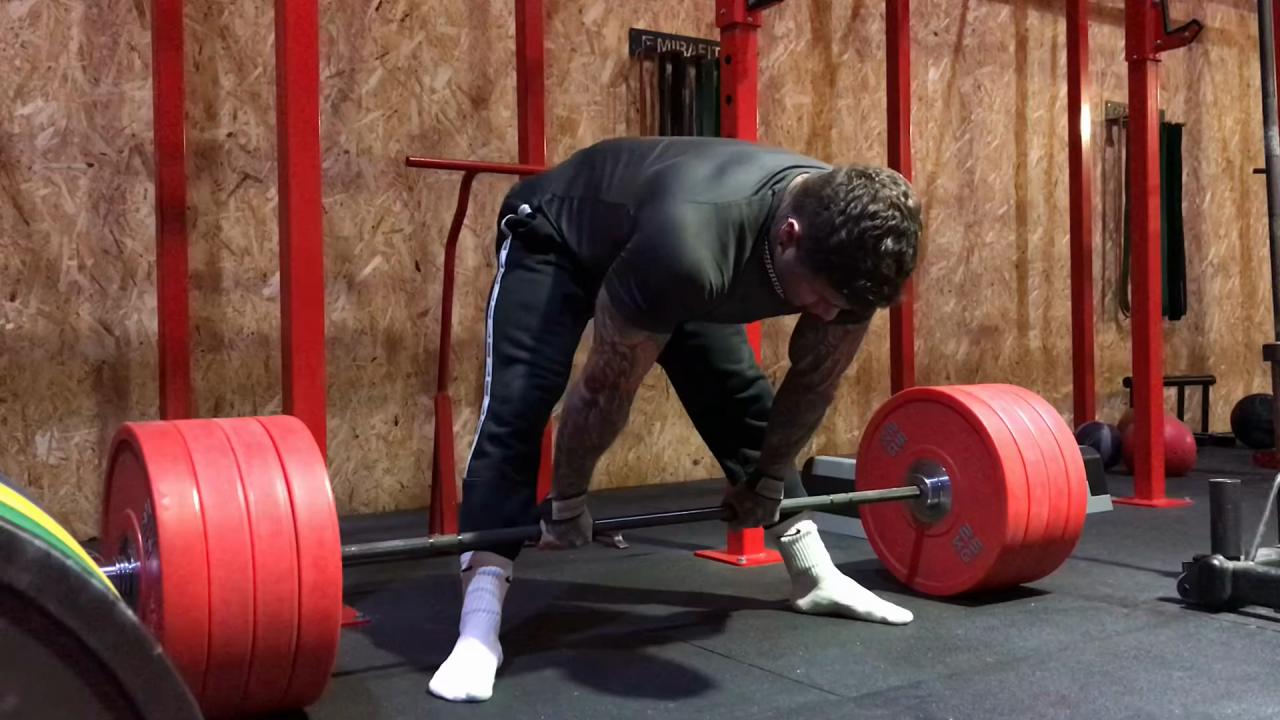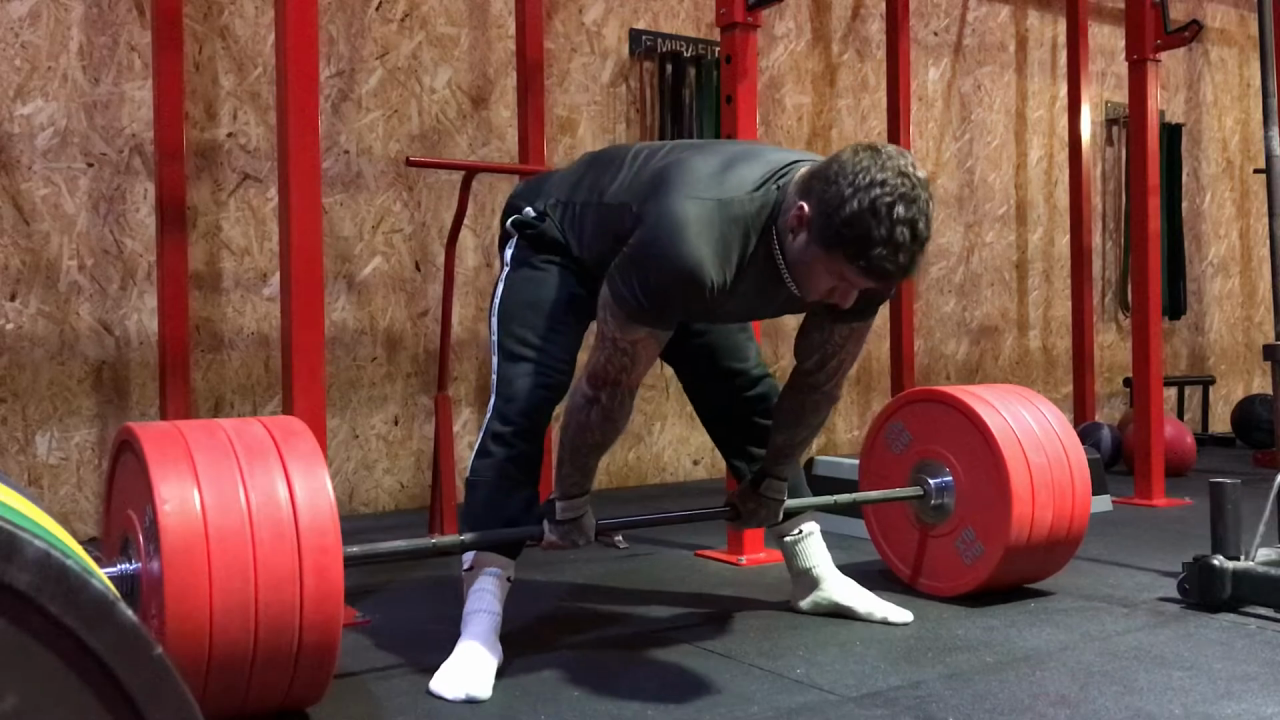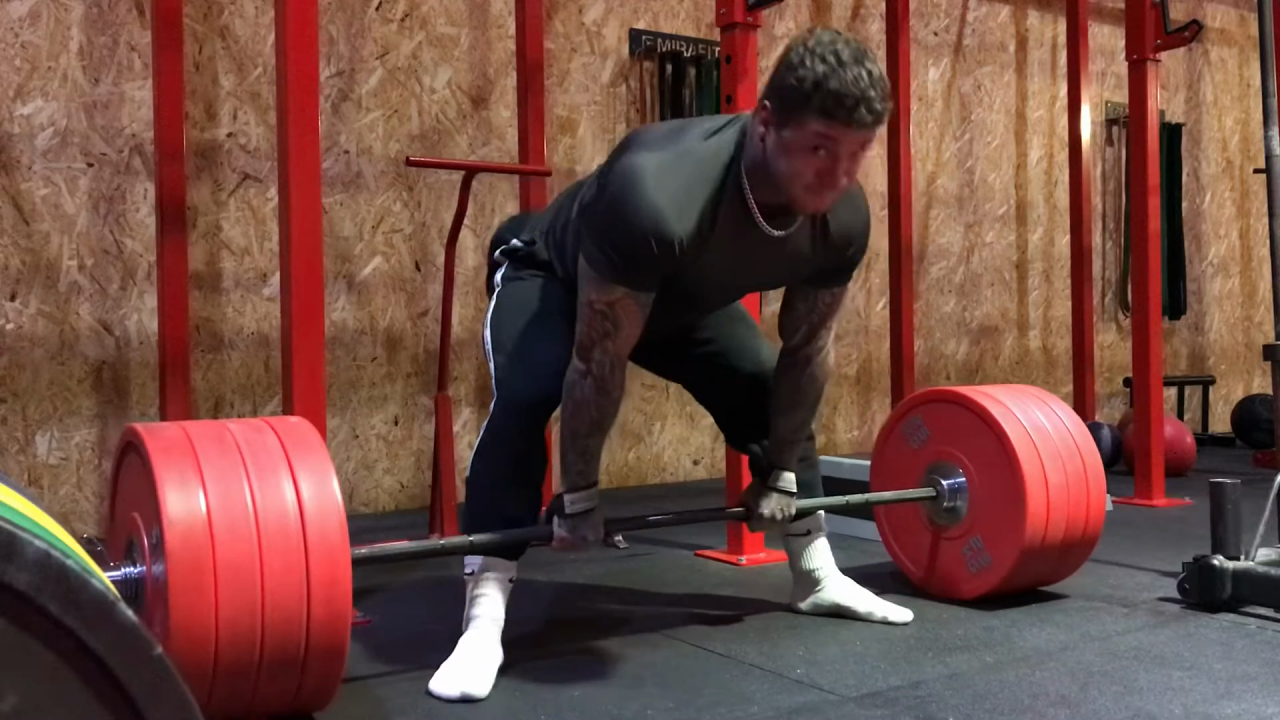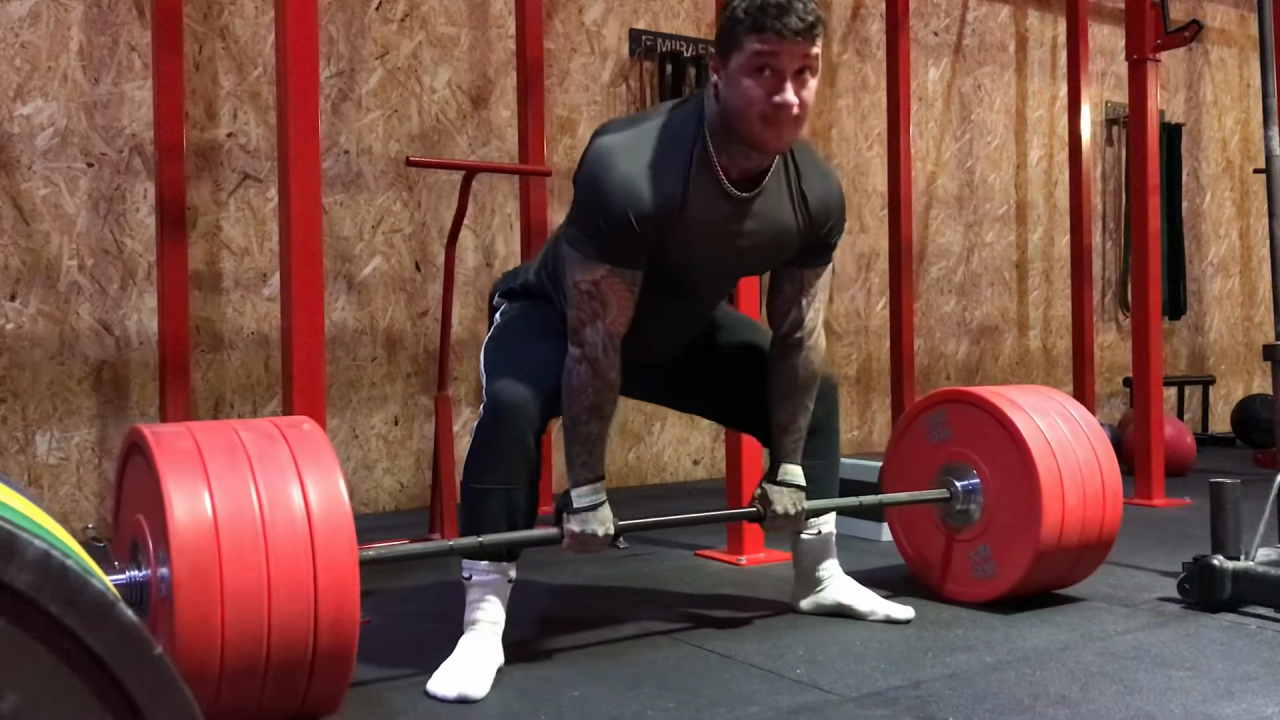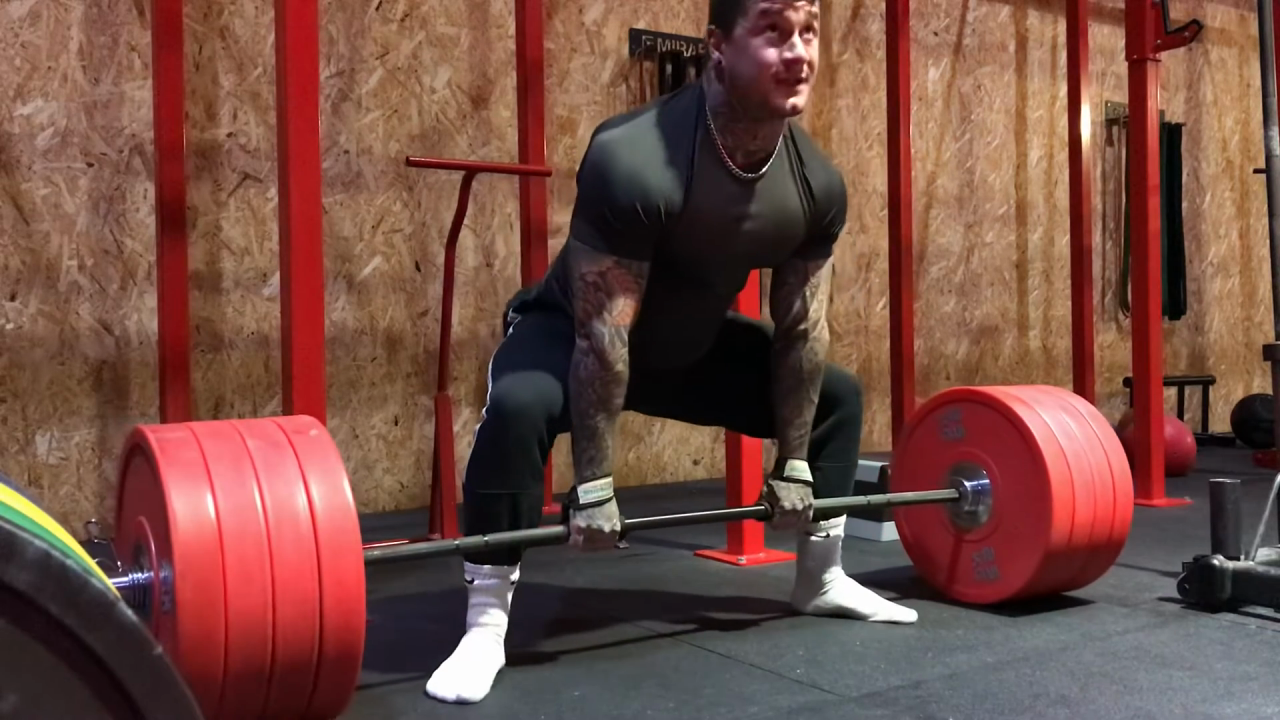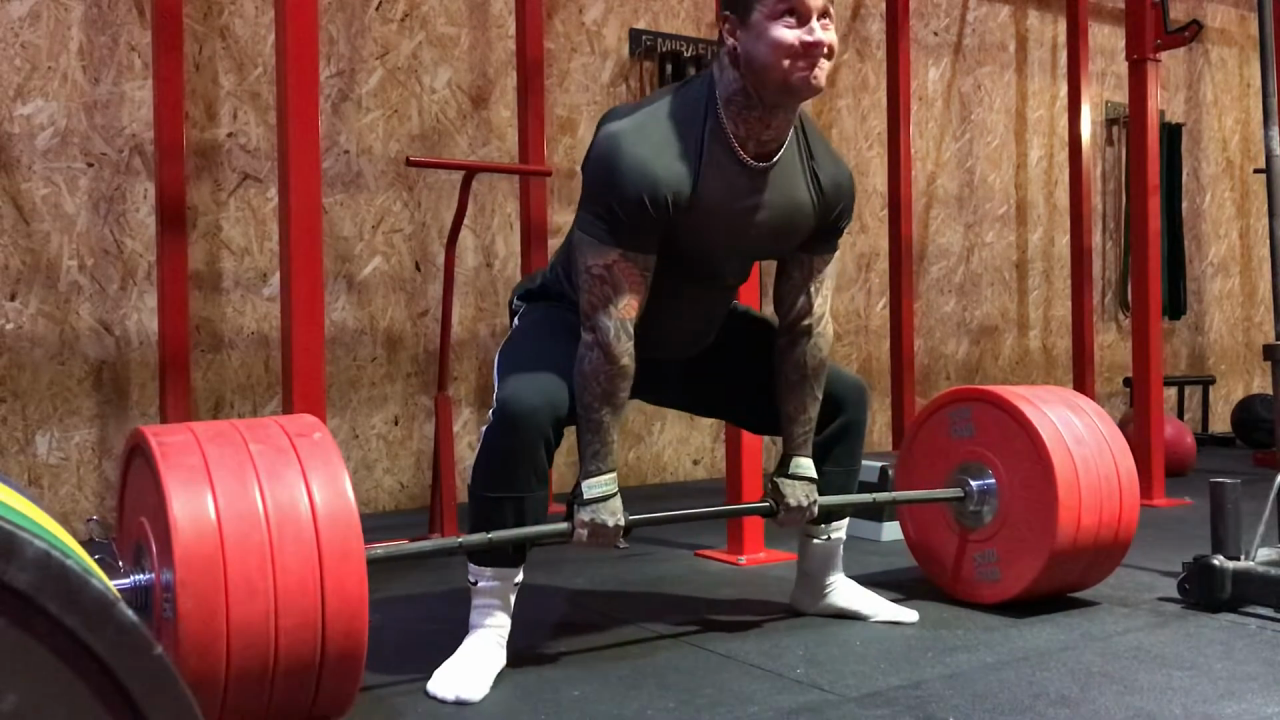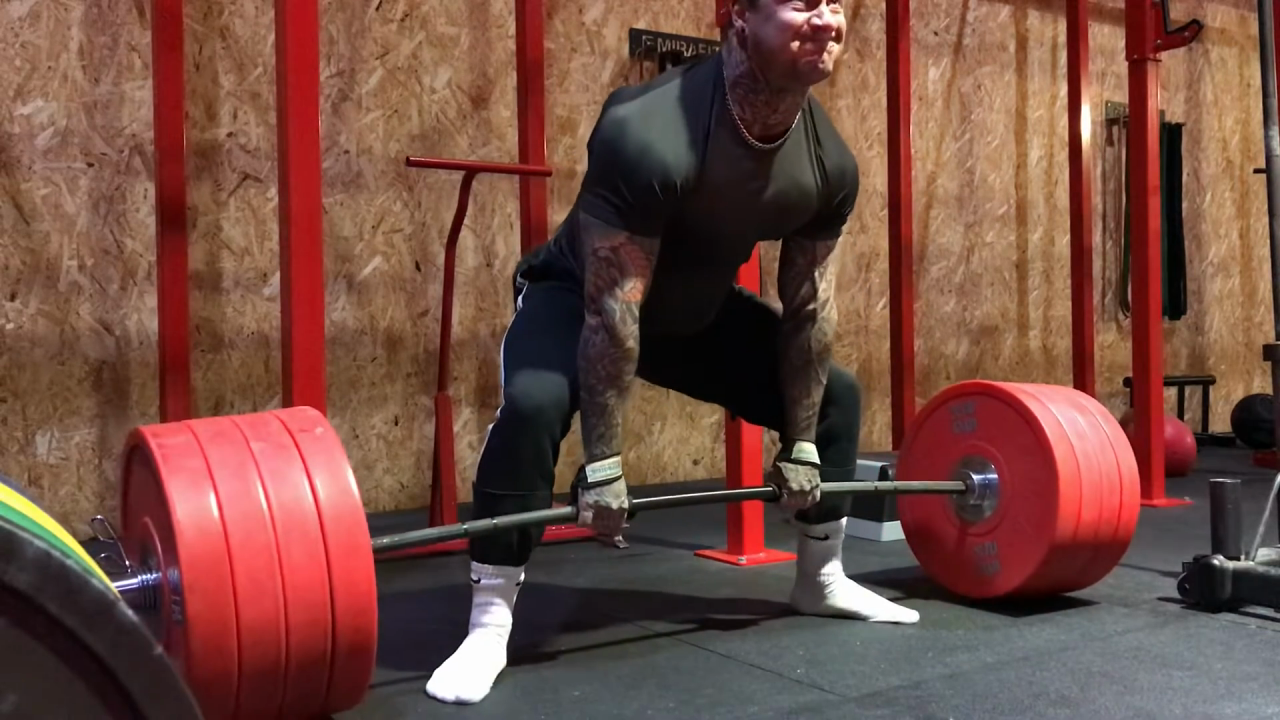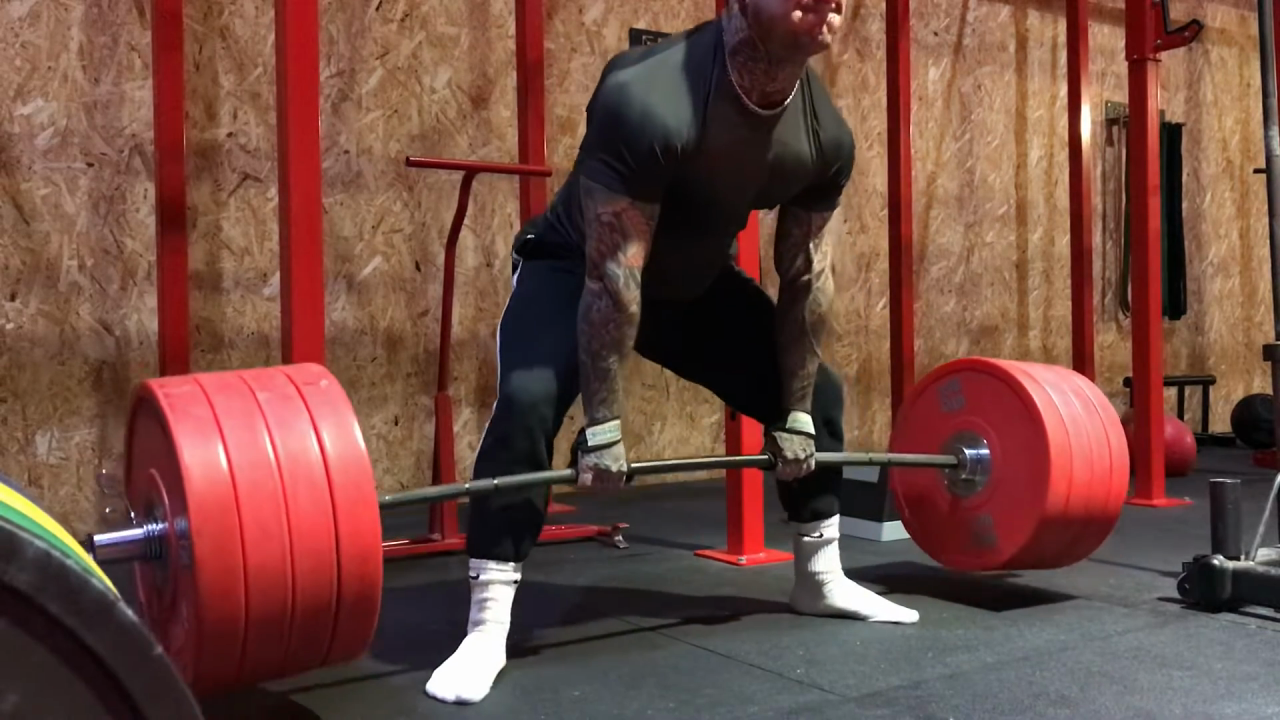
dt=0.5s
person 1, frame 1
left shoulder: (851, 246)
right shoulder: (685, 244)
left elbow: (814, 379)
right elbow: (607, 386)
left wrist: (768, 480)
right wrist: (566, 502)
right hip: (555, 236)
left knee: (746, 397)
right knee: (519, 401)
left ankle: (815, 576)
right ankle: (480, 619)
person 1, frame 2
left shoulder: (860, 249)
right shoulder: (689, 238)
left elbow: (818, 380)
right elbow: (609, 386)
left wrist: (773, 481)
right wrist: (570, 502)
left hip: (678, 271)
right hip: (558, 241)
left knee: (751, 397)
right knee: (524, 402)
left ankle: (816, 575)
right ankle: (481, 623)
person 1, frame 3
left shoulder: (842, 220)
right shoulder: (657, 193)
left elbow: (805, 351)
right elbow: (599, 364)
left wrist: (781, 473)
right wrist: (579, 496)
left hip: (682, 297)
right hip: (551, 275)
left knee: (775, 399)
right knee: (525, 401)
left ankle: (817, 577)
right ankle: (484, 618)
person 1, frame 4
left shoulder: (817, 193)
right shoulder: (629, 168)
left elbow: (797, 337)
right elbow: (595, 344)
left wrist: (787, 467)
right wrist: (585, 489)
left hip: (681, 326)
right hip: (555, 314)
left knee: (813, 392)
right knee: (514, 401)
left ankle: (820, 576)
right ankle: (484, 620)
person 1, frame 5
left shoulder: (816, 183)
right shoulder: (634, 161)
left elbow: (801, 329)
right elbow: (603, 337)
left wrist: (793, 464)
right wrist: (594, 488)
left hip: (694, 343)
right hip: (571, 332)
left knee: (836, 396)
right knee: (519, 408)
left ankle: (820, 579)
right ankle: (486, 623)
person 1, frame 6
left shoulder: (825, 177)
right shoulder: (643, 151)
left elbow: (805, 324)
right elbow: (609, 330)
left wrist: (798, 462)
right wrist: (598, 481)
left hip: (699, 332)
right hip: (575, 319)
left knee: (841, 396)
right knee: (526, 410)
left ankle: (822, 581)
right ankle: (489, 625)
person 1, frame 7
left shoulder: (829, 163)
right shoulder: (648, 133)
left elbow: (809, 309)
right elbow: (612, 313)
left wrist: (801, 448)
right wrist: (604, 466)
left hip: (700, 307)
right hip: (579, 293)
left knee: (834, 394)
right knee: (536, 405)
left ankle: (822, 579)
right ankle: (489, 626)
person 1, frame 8
left shoulder: (825, 134)
right shoulder: (650, 99)
left elbow: (806, 279)
right elbow: (613, 277)
left wrist: (795, 416)
right wrist: (603, 427)
left hip: (697, 280)
right hip: (573, 267)
left knee: (818, 392)
right knee: (530, 400)
left ankle: (821, 578)
right ankle: (488, 625)
